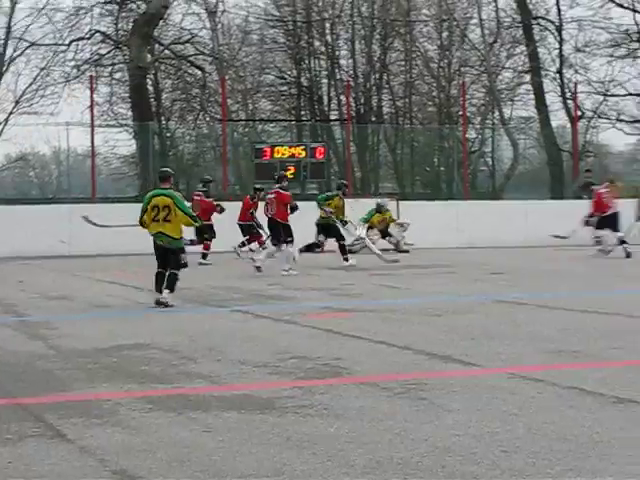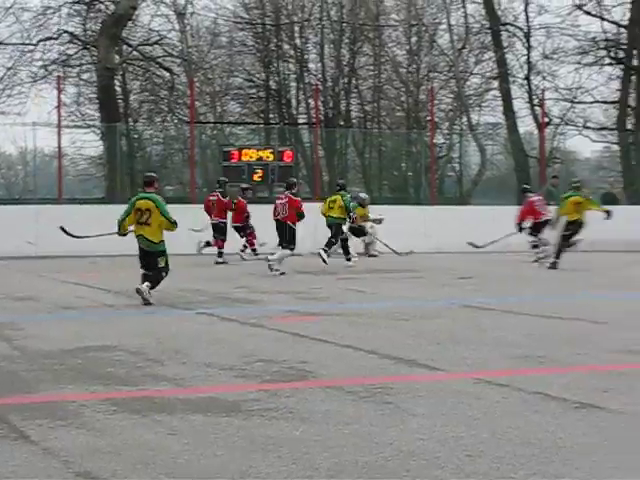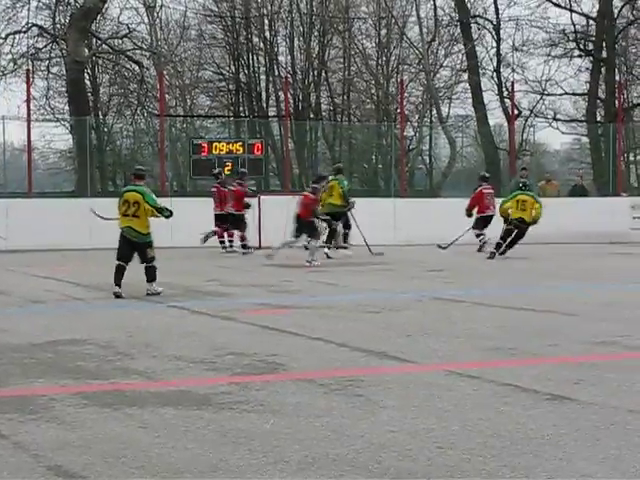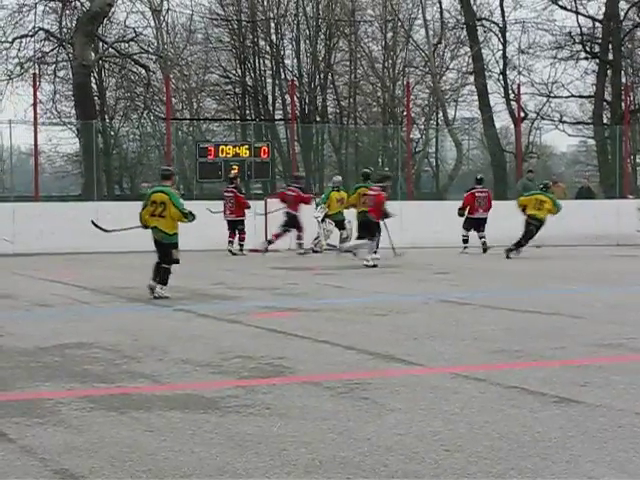
dt=0.3s
person 1, frame 1
left shoulder: (150, 196)
right shoulder: (175, 196)
left elbow: (144, 219)
right elbow: (189, 217)
left wrist: (148, 226)
right wrist: (195, 221)
left hip: (158, 238)
right hip: (174, 239)
left knee: (162, 267)
right knee: (174, 268)
left ankle: (159, 295)
right ankle: (165, 296)
person 1, frame 2
left shoulder: (136, 200)
right shoulder: (157, 200)
left elbow: (125, 219)
right elbow: (168, 222)
left wrist: (122, 231)
right wrist: (173, 225)
left hip: (141, 240)
right hip: (155, 242)
left knee: (147, 269)
right knee: (162, 271)
left ankle: (146, 295)
right ankle: (144, 287)
person 1, frame 3
left shoulder: (124, 192)
right shoulder: (145, 192)
right elbow: (154, 207)
right wrist: (167, 212)
left hip: (126, 232)
right hip: (142, 233)
left knee: (122, 260)
right knee: (149, 260)
left ankle: (117, 288)
right ankle: (151, 287)
person 1, frame 4
left shoulder: (152, 192)
right shoulder: (172, 193)
left elbow: (143, 213)
right elbow: (180, 213)
left wrist: (145, 223)
right wrist: (190, 217)
left hip: (156, 232)
right hip: (168, 233)
left knee: (161, 259)
right knee: (167, 262)
left ankle: (154, 282)
right ankle: (159, 290)
